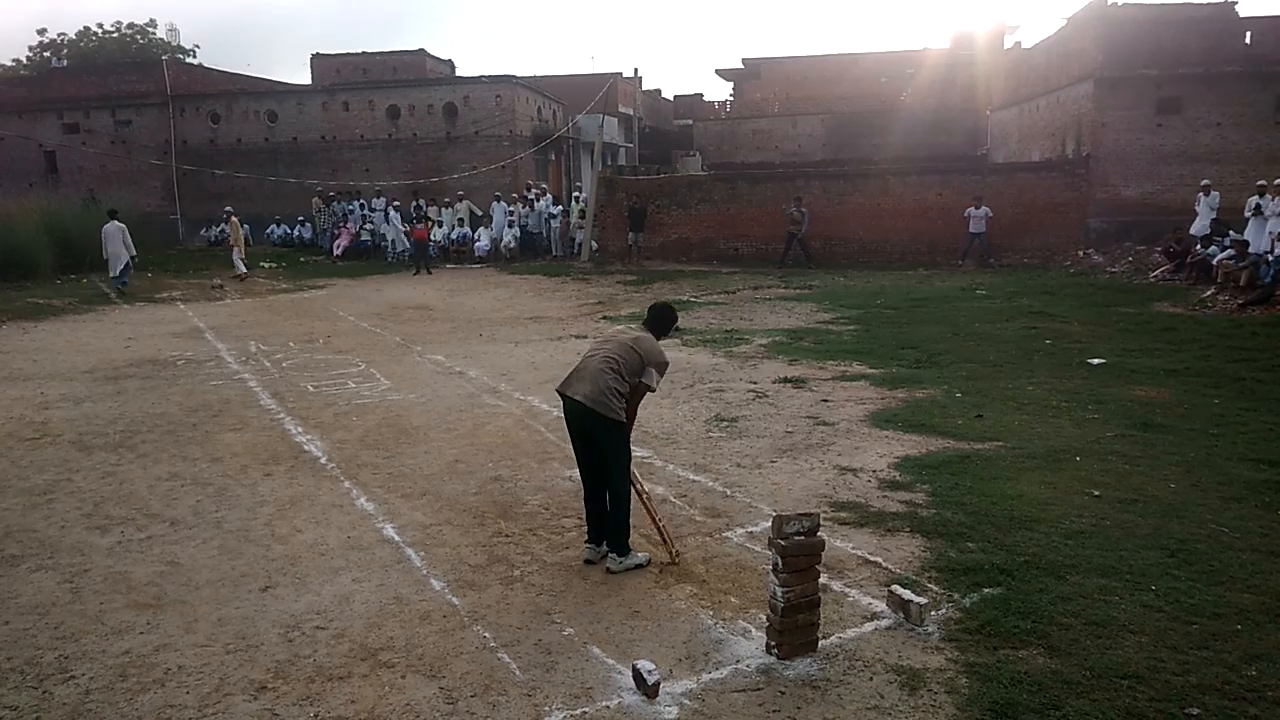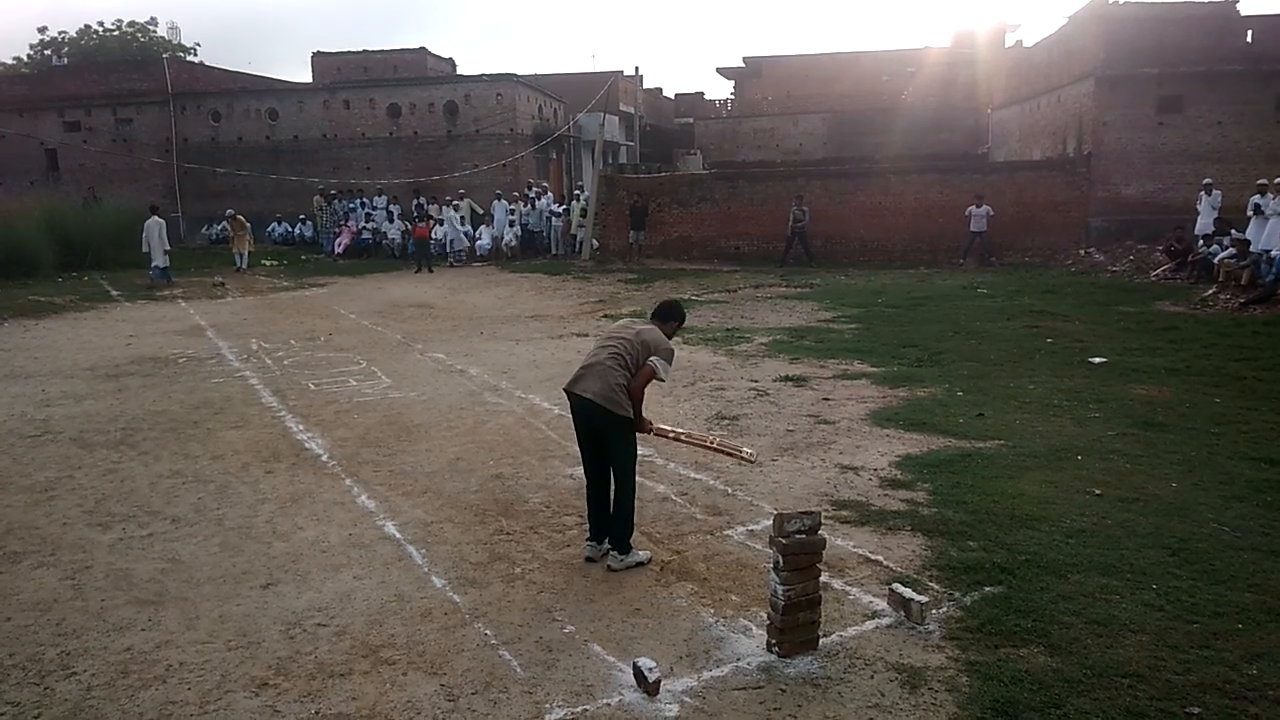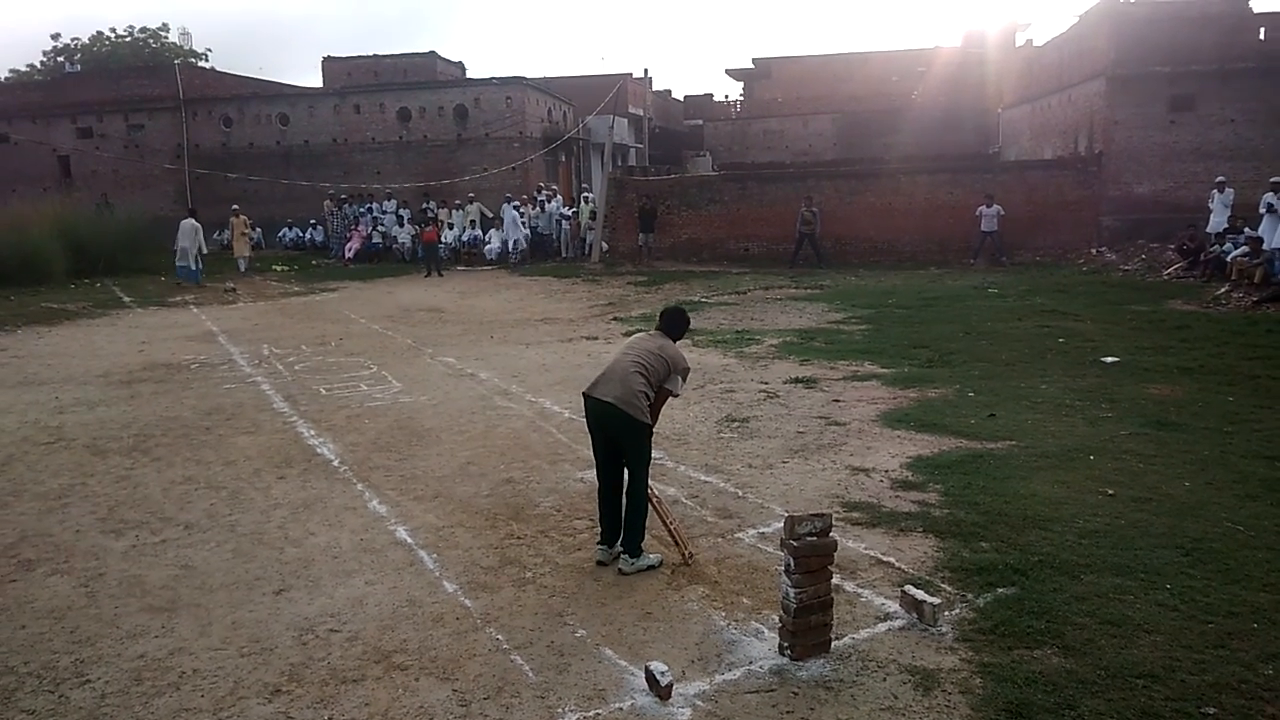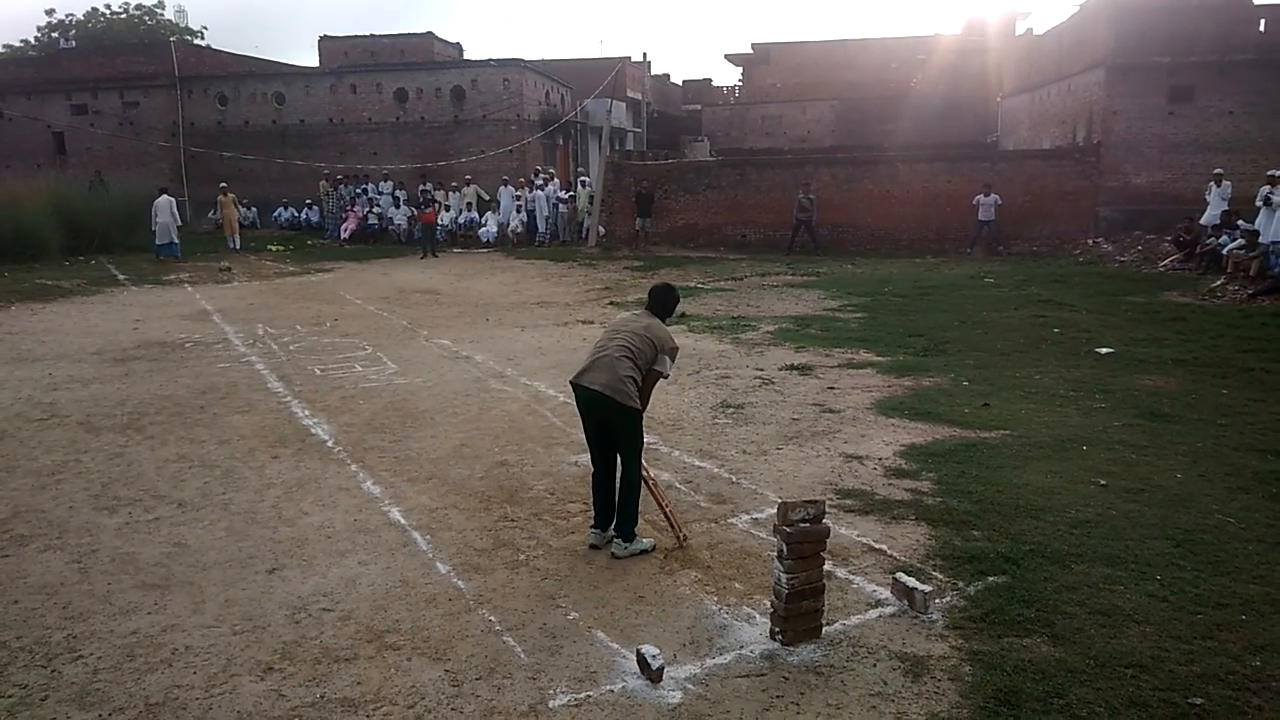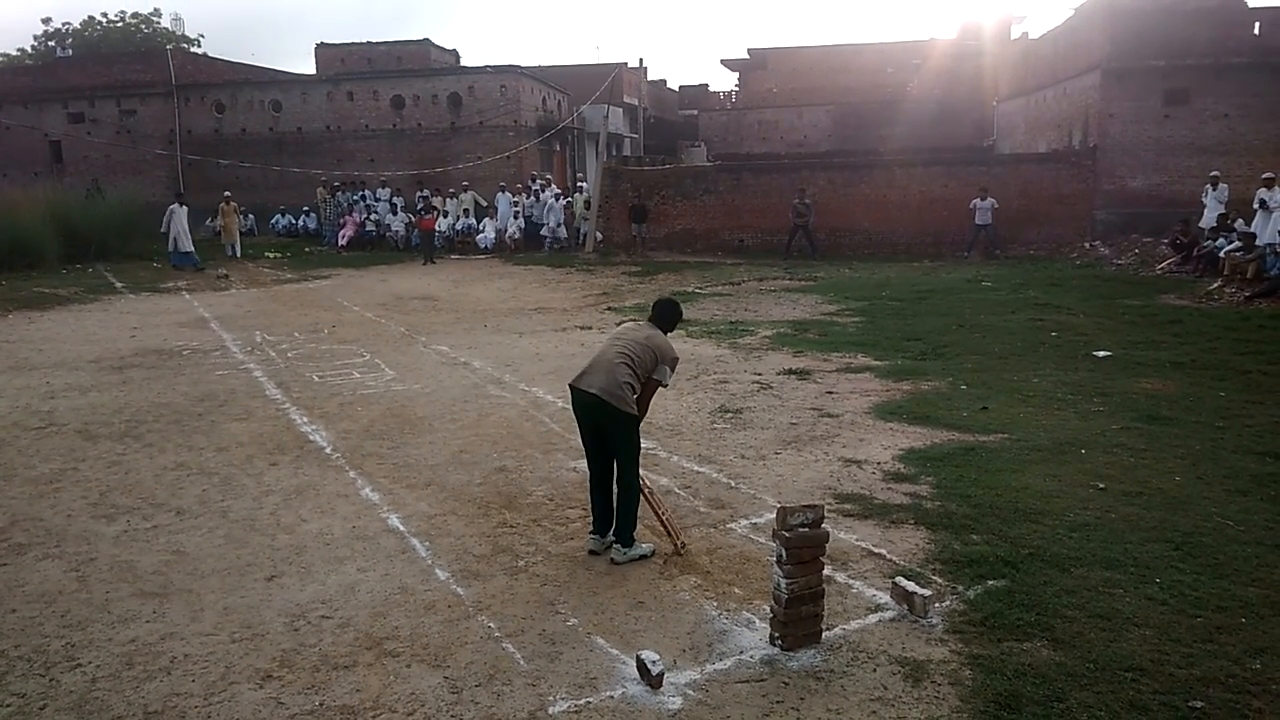
dt=1s
person 1, frame 1
left shoulder: (620, 331)
right shoulder: (657, 357)
right elbow: (632, 404)
right wrist: (622, 441)
left hip: (571, 397)
right hip: (601, 408)
left knee: (592, 479)
right knee: (618, 484)
left ankle: (594, 544)
right ankle: (619, 554)
person 1, frame 2
left shoulder: (624, 324)
right shoulder: (663, 347)
right elbow: (635, 386)
left wrist: (631, 416)
right wrist: (638, 419)
left hip: (578, 393)
right hip: (609, 405)
left knee: (595, 476)
right knee: (624, 481)
left ankle: (596, 541)
right ankle: (620, 552)
person 1, frame 3
left shoulder: (637, 339)
right shoulder: (679, 362)
right elbow: (655, 407)
left wrist: (639, 434)
right wrist: (642, 436)
left hip: (595, 400)
right hip: (628, 411)
left knee: (608, 479)
right knee: (638, 485)
left ankle: (606, 545)
right ankle: (631, 555)
person 1, frame 4
left shoulder: (621, 320)
right shoulder: (667, 341)
right elbow: (646, 389)
right wrist: (633, 419)
left hip: (583, 386)
right hip: (617, 395)
left knee: (602, 464)
right knee: (631, 470)
left ankle: (600, 529)
right ankle: (625, 539)
person 1, frame 5
left shoulder: (625, 328)
right shoulder: (667, 352)
right elbow: (644, 398)
left wrist: (626, 427)
right wrist: (630, 429)
left hip: (581, 391)
right hip: (614, 401)
left knee: (598, 470)
right knee: (627, 476)
left ankle: (599, 536)
right ankle: (624, 545)
